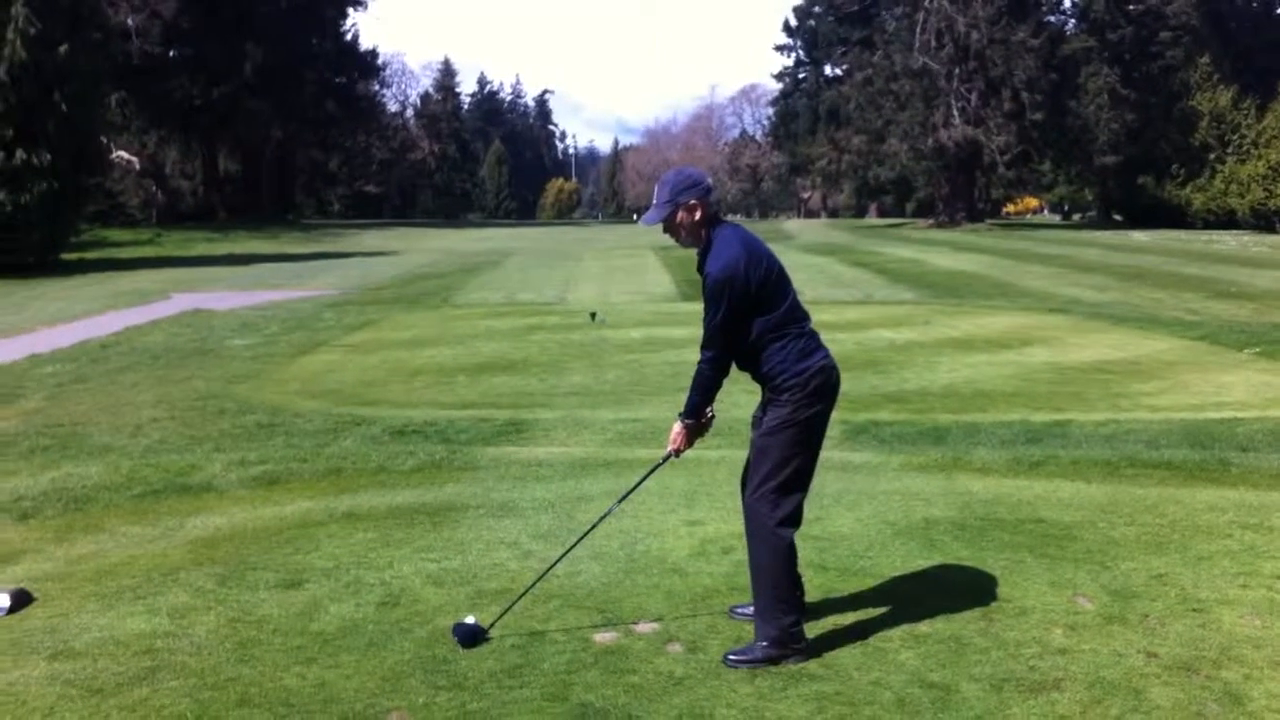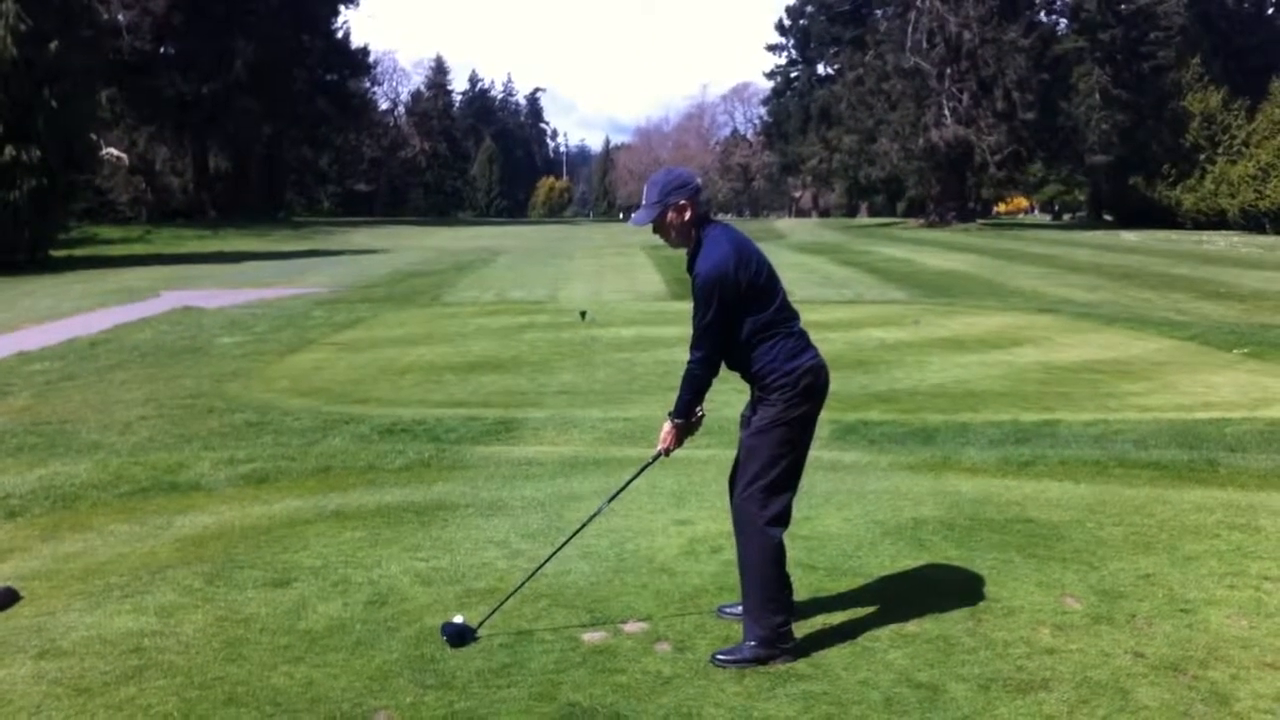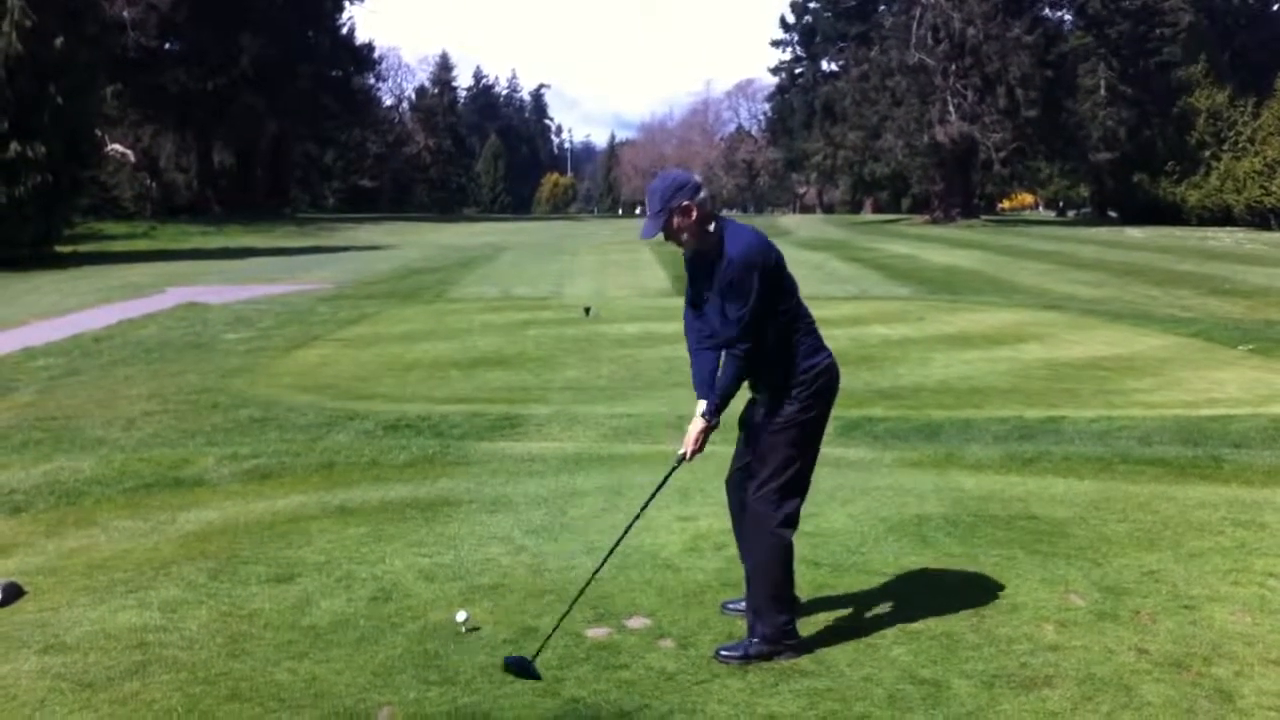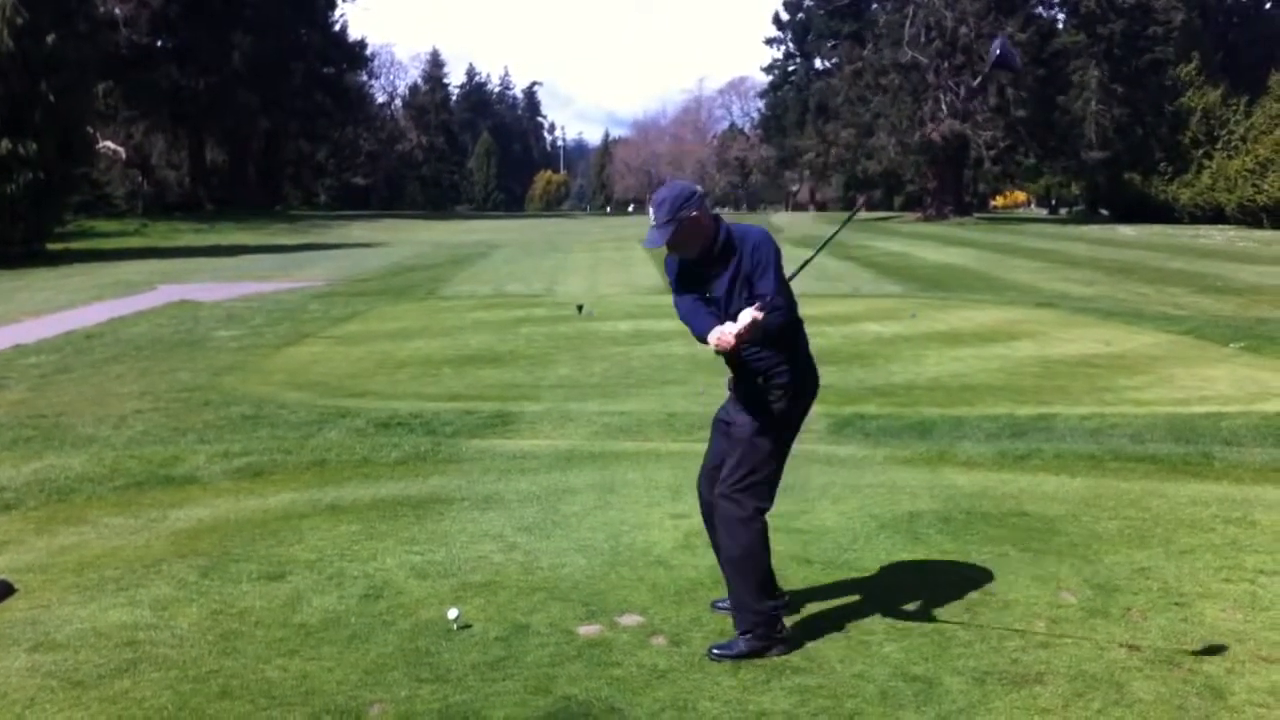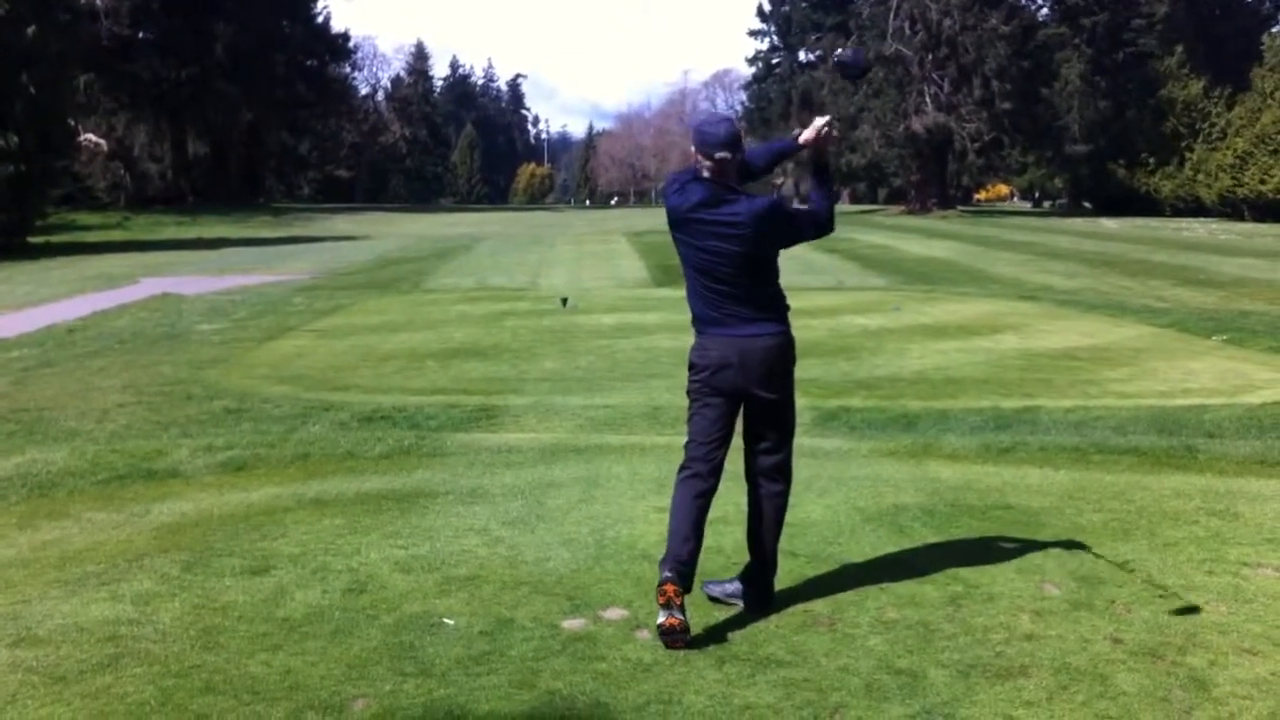
dt=1s
person 1, frame 1
left shoulder: (726, 262)
right shoulder: (730, 243)
left elbow: (717, 352)
right elbow: (725, 345)
left wrist: (689, 417)
right wrist: (702, 407)
left hip: (799, 386)
right hip: (793, 380)
left knee: (767, 503)
right knee: (760, 493)
left ankle: (781, 635)
right ankle: (781, 600)
person 1, frame 2
left shoulder: (716, 262)
right shoulder: (719, 242)
left elbow: (706, 351)
right elbow: (714, 345)
left wrist: (678, 416)
right wrist: (691, 406)
left hip: (788, 386)
right hip: (780, 380)
left knee: (757, 503)
right knee: (747, 491)
left ankle: (770, 635)
right ankle: (767, 600)
person 1, frame 3
left shoulder: (742, 250)
right shoulder: (697, 257)
left elbow: (745, 343)
right elbow: (700, 331)
left wrist: (708, 416)
right wrist: (703, 399)
left hip: (802, 382)
right hip: (767, 384)
left knee: (768, 500)
right knee: (743, 485)
left ankle: (774, 631)
right ankle: (769, 594)
person 1, frame 4
left shoulder: (752, 243)
right shoulder: (678, 265)
left elbow: (778, 312)
right elbow: (697, 316)
left wrist: (745, 325)
right wrist: (720, 331)
left hip: (781, 384)
right hip: (751, 385)
left knee: (735, 495)
right knee: (715, 487)
left ankle: (761, 626)
right ankle: (758, 595)
person 1, frame 5
left shoulder: (677, 197)
right shoulder: (764, 212)
left elbow: (732, 176)
right elbow: (822, 221)
left wrist: (796, 141)
right wrist: (817, 158)
left hip: (714, 353)
right hip: (770, 349)
left knee: (699, 467)
right knee: (769, 470)
left ankle: (673, 577)
right ankle: (757, 583)
